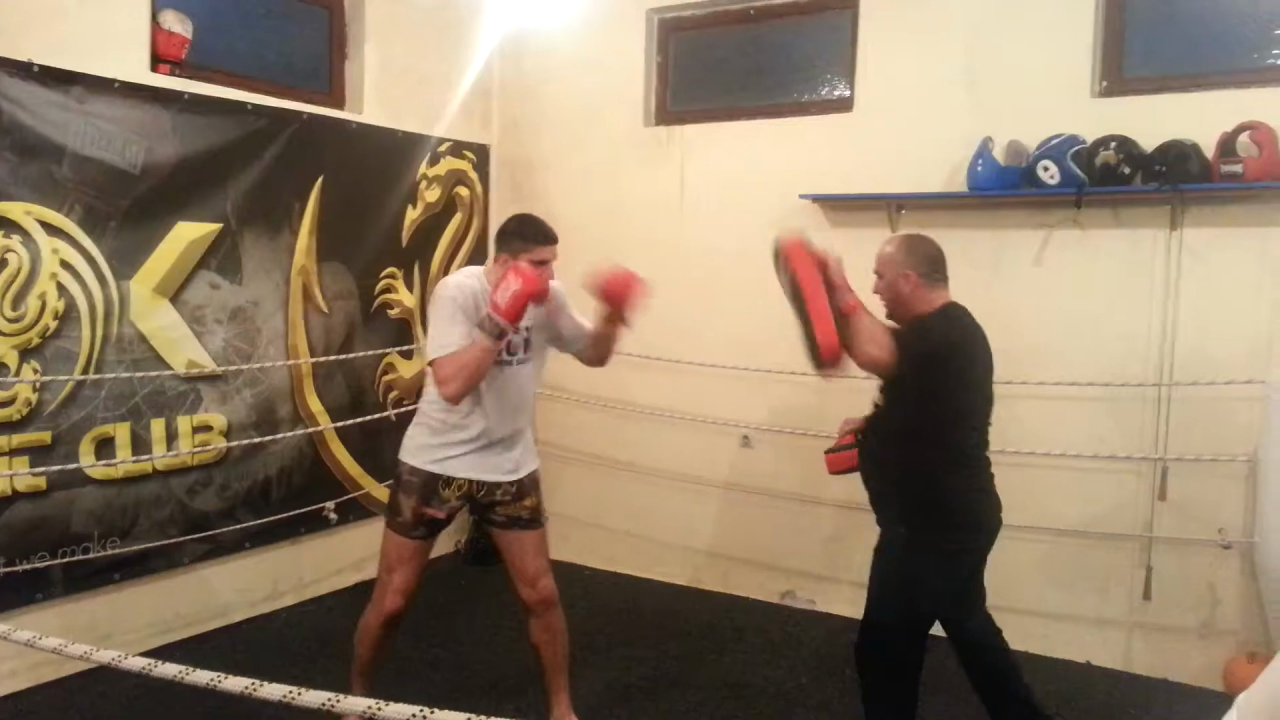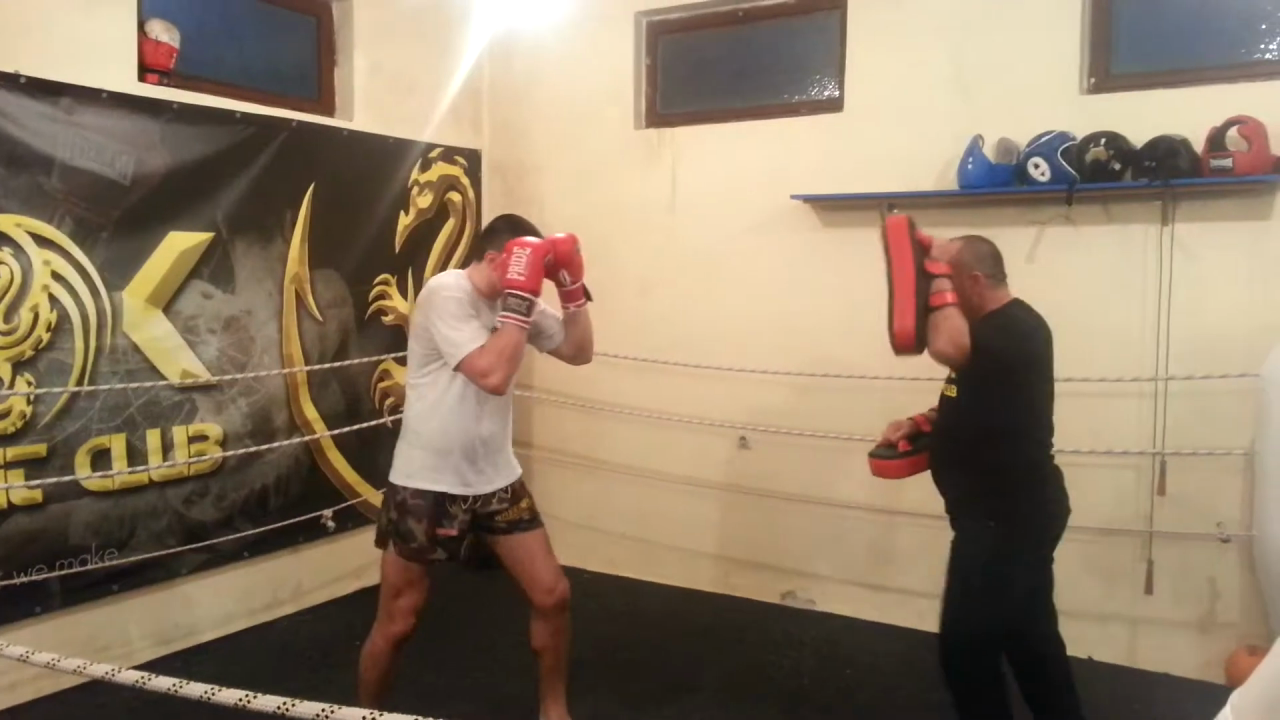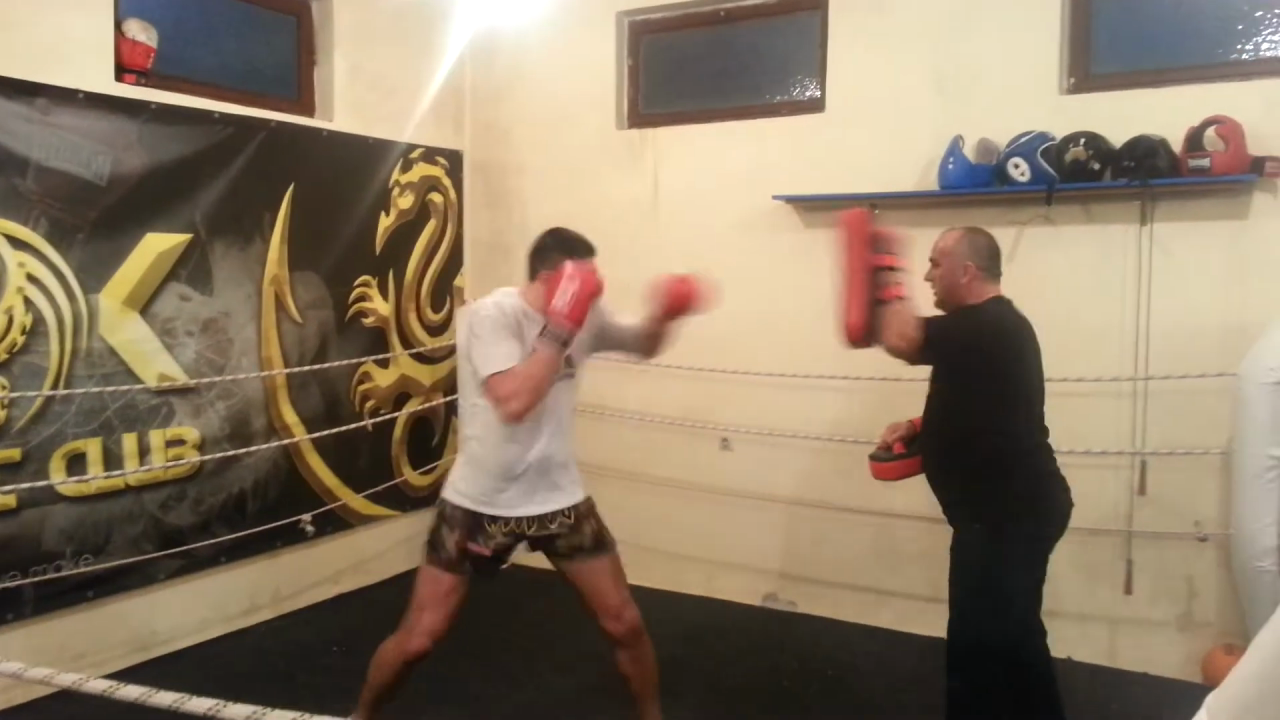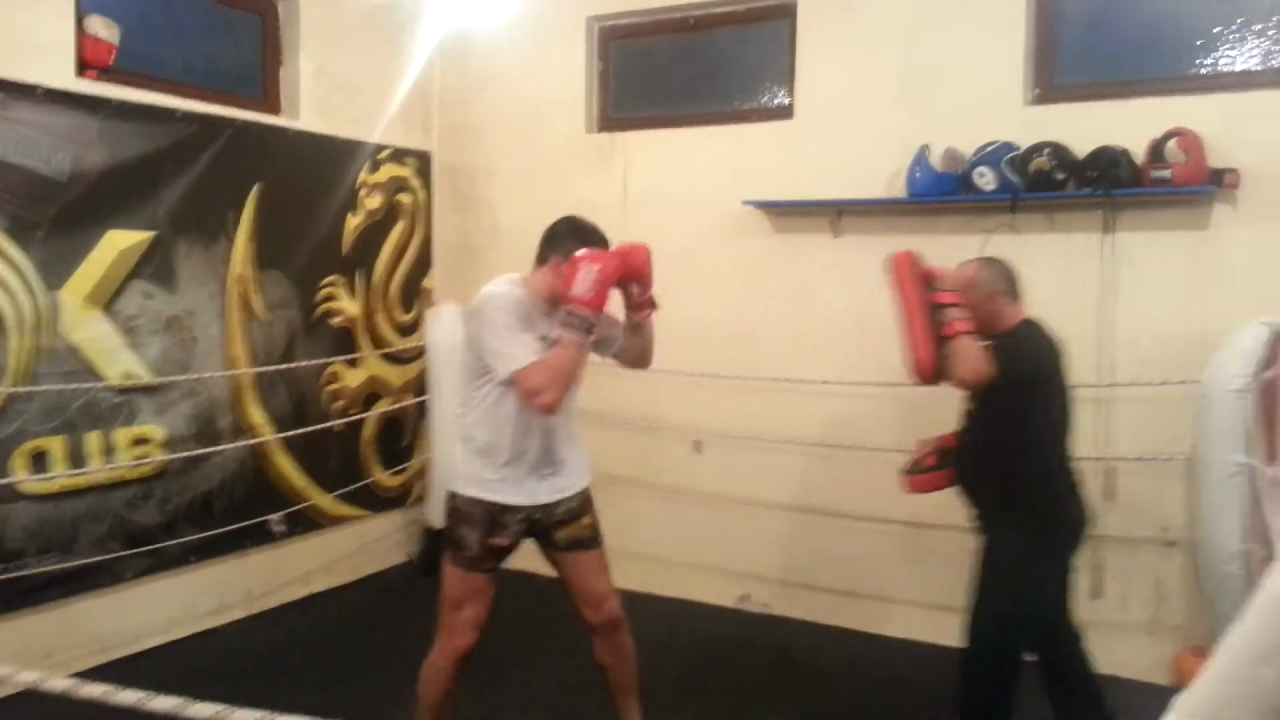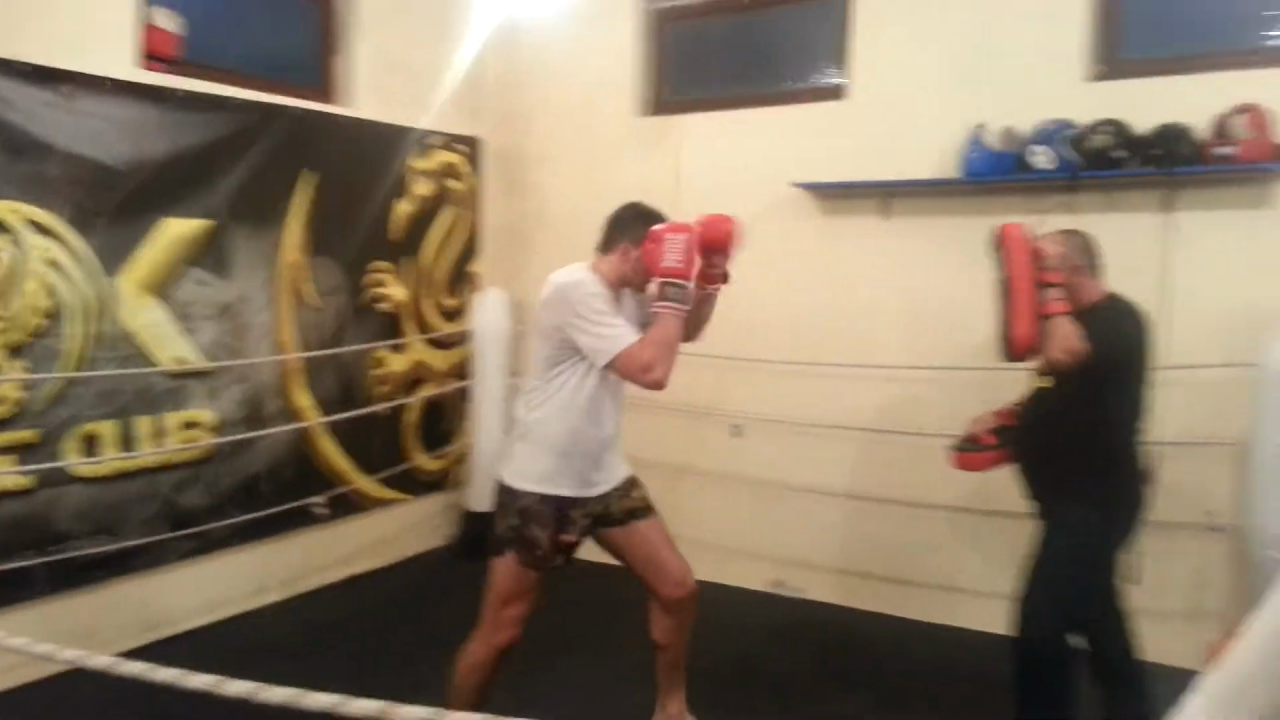
dt=0.4s
person 1, frame 1
left shoulder: (547, 298)
right shoulder: (456, 290)
left elbow: (593, 352)
right elbow: (452, 386)
left wrist: (614, 312)
right wrist: (500, 318)
left hip: (509, 469)
right hip: (433, 464)
left knee: (540, 594)
right knee: (391, 599)
person 1, frame 2
left shoulder: (512, 298)
right shoulder: (446, 294)
left elbow: (578, 352)
right elbow: (493, 376)
left wrist: (572, 287)
right wrist: (520, 298)
left hip: (497, 480)
right hip: (427, 484)
left knee: (552, 594)
right knee: (398, 622)
person 1, frame 3
left shoulder: (579, 317)
right shoulder: (492, 313)
left elbow: (643, 343)
right elbow: (513, 404)
left wrist: (666, 311)
right wrist: (560, 327)
left hip: (559, 499)
right hip: (480, 503)
left knee: (625, 624)
right knee: (419, 638)
person 1, frame 4
left shoulder: (577, 303)
right shoulder: (498, 303)
left elbow: (638, 356)
right elbow: (545, 395)
left wrist: (638, 299)
right wrist: (582, 312)
left hip: (560, 487)
right hip: (487, 493)
left knee: (607, 614)
right knee: (459, 637)
person 1, frame 5
left shoulder: (624, 293)
right shoulder: (575, 291)
left elbow: (687, 329)
right elbow: (652, 369)
left wrist: (710, 273)
right wrist: (674, 284)
left hip: (605, 477)
right hip: (541, 487)
left knee: (677, 588)
right knee: (501, 630)
person 2, frame 1
left shoulder: (940, 334)
right shoulder: (952, 328)
left elbow: (874, 355)
left wrist: (840, 288)
right wrist: (873, 422)
left hip: (930, 524)
right hip: (960, 516)
left knee: (885, 646)
right knee: (969, 628)
person 2, frame 2
left shoulder: (1018, 328)
right shoulder: (995, 329)
left elbow: (947, 347)
right elbow: (974, 408)
left wrist: (937, 275)
right wrist: (919, 423)
left hip: (1008, 517)
right hip: (1012, 513)
left knee: (967, 642)
right knee: (1028, 633)
person 2, frame 3
left shoulder: (985, 325)
right shoulder: (989, 324)
left elbow: (898, 339)
left wrist: (889, 268)
right wrist: (918, 428)
left hip: (1006, 515)
right hip: (1013, 509)
left knee: (976, 647)
right knee: (1014, 634)
person 2, frame 4
left shoulder: (1026, 347)
right shoulder: (1017, 345)
left elbow: (967, 373)
left wrist: (944, 302)
right wrist: (952, 446)
left hip: (1031, 521)
right hip: (1038, 516)
left knee: (992, 648)
right knee: (1048, 630)
person 2, frame 5
left shoulder: (1116, 320)
right shoulder: (1078, 322)
left elbow: (1062, 355)
left wrist: (1048, 286)
right wrist: (1004, 419)
left hip: (1094, 499)
right hip: (1077, 496)
left knee: (1042, 624)
right knee: (1092, 608)
